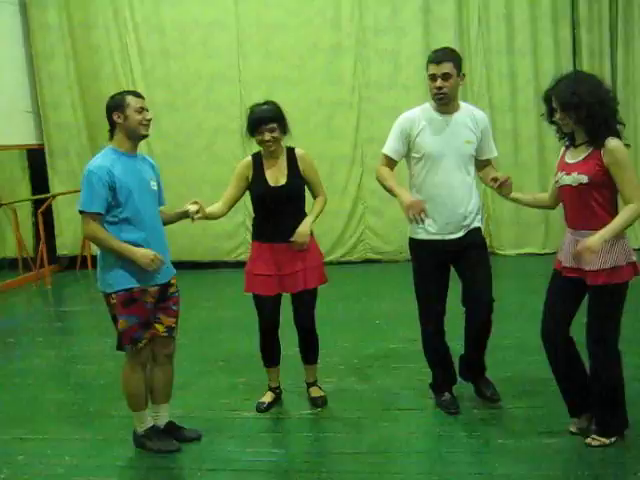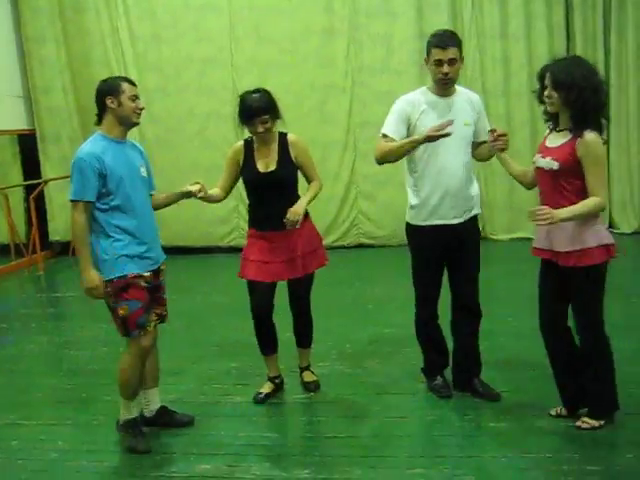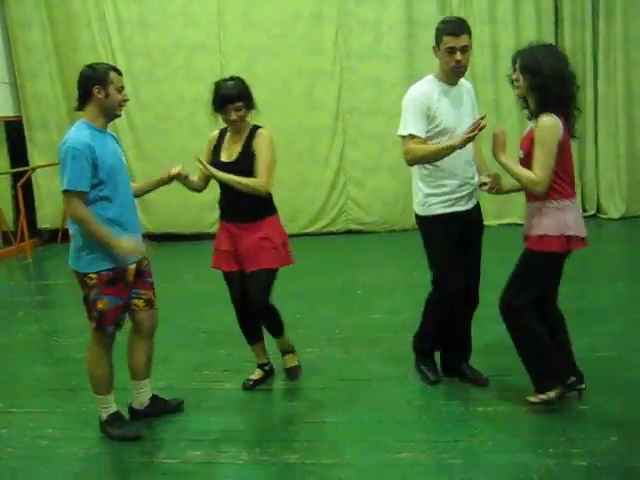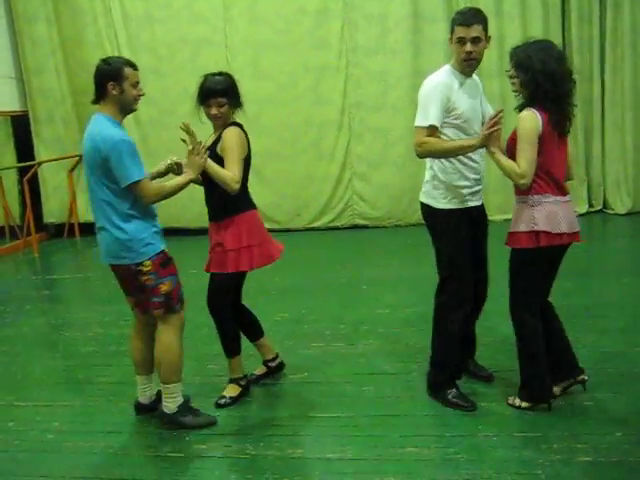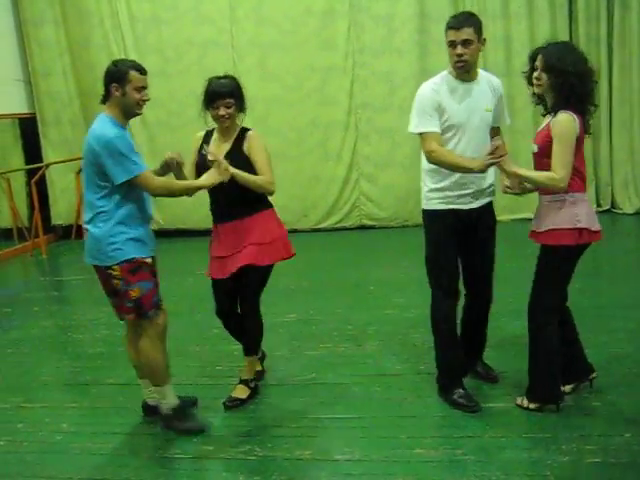
dt=0.4s
person 1, frame 1
left shoulder: (477, 119)
right shoulder: (410, 121)
left elbow: (485, 165)
right elbow: (383, 169)
left wrist: (497, 178)
right wrist: (403, 195)
left hip: (468, 232)
right hip: (426, 237)
left knee: (481, 306)
right knee: (431, 317)
left ankle: (474, 368)
right ankle: (443, 385)
person 1, frame 2
left shoulder: (473, 101)
right shoulder: (408, 104)
right elbow: (381, 154)
left wrist: (493, 147)
right wrist: (422, 138)
left hip: (466, 219)
right hip: (425, 222)
left knee: (467, 301)
right knee: (427, 302)
left ankle: (467, 373)
right ankle: (434, 370)
person 1, frame 3
left shoulder: (467, 88)
right shoulder: (419, 95)
right elbow: (410, 154)
left wrist: (484, 172)
right wrist: (458, 143)
left hip: (469, 206)
right hip: (436, 209)
left knee: (468, 289)
right knee: (448, 286)
left ankle: (456, 359)
right ankle: (424, 348)
person 1, frame 4
left shoulder: (475, 84)
right shoulder: (437, 85)
right elbow: (422, 145)
right wrist: (473, 144)
left hip: (472, 201)
right hip: (445, 205)
left knee: (476, 287)
right knee: (455, 291)
left ankle: (463, 356)
right ankle: (441, 380)
person 1, frame 5
left shoulder: (493, 86)
right shoulder: (431, 91)
right elbow: (431, 150)
right wrist: (472, 165)
left hip: (481, 204)
right hip: (441, 206)
left knee: (481, 289)
right knee: (445, 294)
left ankle: (472, 357)
right ankle: (450, 382)
person 2, frame 1
left shoulder: (148, 165)
right shoulder: (100, 169)
right elbow: (91, 226)
left wrist: (182, 213)
right wrist: (132, 252)
left hip: (162, 276)
right hip: (126, 281)
left knee: (165, 349)
right knee: (138, 356)
left ankle: (162, 421)
right ankle: (143, 429)
person 2, frame 2
left shoulder: (136, 150)
right shoulder: (90, 155)
right elbow: (79, 216)
left wrist: (180, 194)
right wrist: (87, 268)
left hip: (151, 260)
right hip: (119, 267)
left knee: (150, 336)
right knee: (138, 342)
left ankle: (151, 408)
right ankle: (128, 419)
person 2, frame 3
left shoulder: (108, 138)
right shoulder: (78, 144)
right elbow: (76, 207)
left wrist: (163, 180)
right wrist: (115, 240)
left hip: (129, 255)
right hip: (100, 261)
left knee: (146, 323)
right knee: (104, 338)
left ankle: (143, 400)
right ankle: (108, 414)
person 2, frame 4
left shoulder: (101, 130)
right shoulder: (112, 138)
right elbow: (147, 194)
left wrist: (160, 171)
right wrist: (189, 174)
left hip: (121, 244)
right hip: (139, 246)
left knee: (145, 320)
right knee: (171, 320)
left ankle: (147, 396)
right ankle: (172, 407)
person 2, frame 5
left shoulder: (119, 132)
right shoulder: (106, 136)
right elbow: (151, 186)
left wrist: (165, 170)
right wrist: (203, 182)
left hip: (134, 246)
right hip: (117, 250)
left knee: (141, 326)
right knee: (153, 323)
left ankle: (157, 398)
right ankle: (166, 406)
person 3, frame 1
right shoulder: (567, 150)
right elbow: (553, 199)
left wrist: (600, 237)
right wrist: (512, 196)
left hip: (608, 257)
right hip: (571, 254)
left knee: (601, 342)
right knee: (552, 331)
right ankle: (583, 405)
person 3, frame 2
left shoulder: (587, 139)
right shoulder: (551, 133)
left elbow: (599, 200)
right elbow: (532, 179)
left wrist: (559, 214)
right wrist: (502, 155)
left hip: (583, 241)
right hip: (553, 241)
left knee: (589, 325)
right knee: (551, 323)
left ankle: (602, 405)
right ankle: (575, 399)
person 3, frame 3
left shoulder: (547, 123)
right shoulder: (545, 119)
left elbow: (539, 183)
left wrist: (502, 158)
right wrist: (506, 187)
left hip: (554, 225)
right hip: (555, 222)
left knee: (514, 302)
right knee: (542, 303)
left ankle: (551, 378)
right ankle: (566, 377)
person 3, frame 4
left shoulder: (529, 117)
right shoulder: (555, 116)
left elbow: (523, 177)
right elbow: (566, 171)
left wrist: (495, 150)
left hip: (537, 220)
right hip: (559, 217)
left knee: (523, 307)
right knee: (537, 301)
left ankle: (536, 390)
right ankle: (565, 370)
person 3, frame 5
left shoulder: (565, 119)
right shoulder: (555, 117)
left elbow: (559, 179)
left wrist: (515, 170)
right wrist: (523, 185)
left hip: (566, 220)
right hip: (554, 218)
left knee: (541, 305)
right knee: (552, 301)
left ankle: (543, 391)
right ankle: (576, 369)
person 4, frame 1
left shoulder: (300, 158)
right shoulder: (248, 165)
left elbow: (321, 197)
right elbow: (223, 207)
left wrist: (308, 222)
right wrist: (203, 212)
left hip: (300, 251)
right hip: (265, 253)
left knee: (305, 320)
right knee: (267, 323)
left ankle: (312, 382)
right ankle: (273, 387)
person 4, frame 2
left shoulder: (291, 143)
right shoulder: (239, 150)
left elbow: (316, 181)
right elbow: (223, 191)
left wrist: (301, 204)
right wrist: (205, 194)
left hip: (297, 236)
right hip: (260, 239)
left knee: (300, 306)
right knee: (260, 310)
left ankle: (305, 366)
right ankle: (274, 376)
person 4, frame 3
left shoulder: (261, 137)
right shoulder: (214, 139)
left elbow: (264, 186)
right elbow: (200, 184)
left wrist: (217, 174)
right wrist: (185, 177)
left hip: (262, 229)
right hip: (230, 230)
left knee: (258, 301)
right knee: (240, 302)
left ankle: (286, 347)
right ankle: (263, 363)
person 4, frame 4
left shoulder: (232, 133)
right shoulder: (217, 133)
left elbow: (232, 184)
left hip: (238, 229)
right hip: (226, 229)
left knee: (219, 304)
right knee: (227, 303)
left ankle: (237, 378)
right ankle: (271, 358)
person 4, frame 5
left shoulder: (250, 138)
right shoulder: (203, 139)
left elbow: (269, 185)
left wrist: (230, 170)
right wrist: (176, 169)
left hip: (258, 229)
right hip: (224, 233)
left knee: (248, 303)
right knee: (224, 308)
left ankle: (247, 379)
right ankle: (256, 353)
